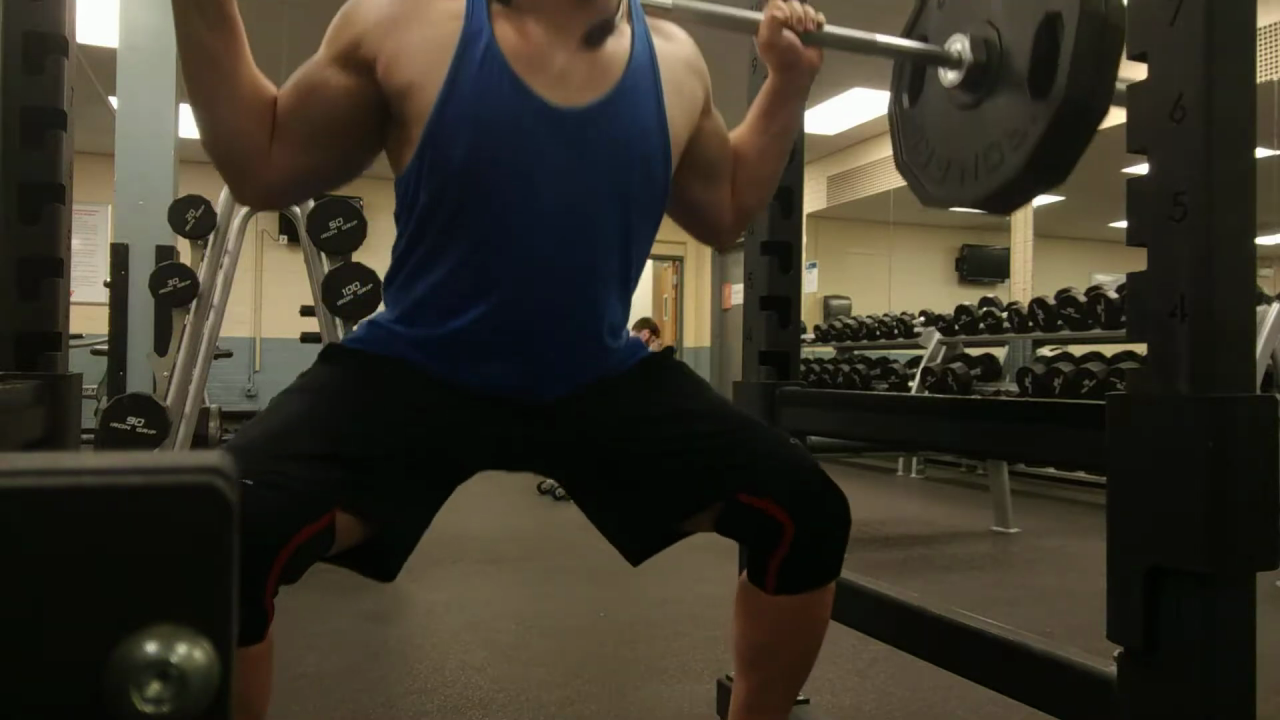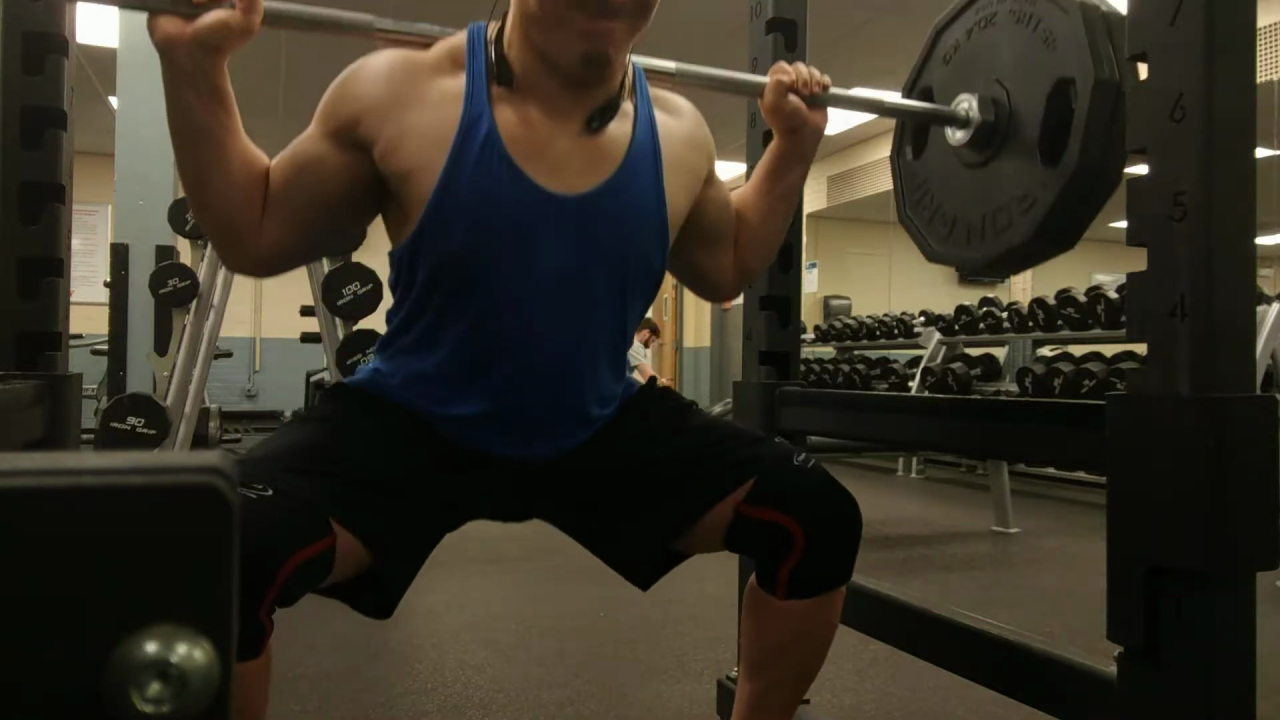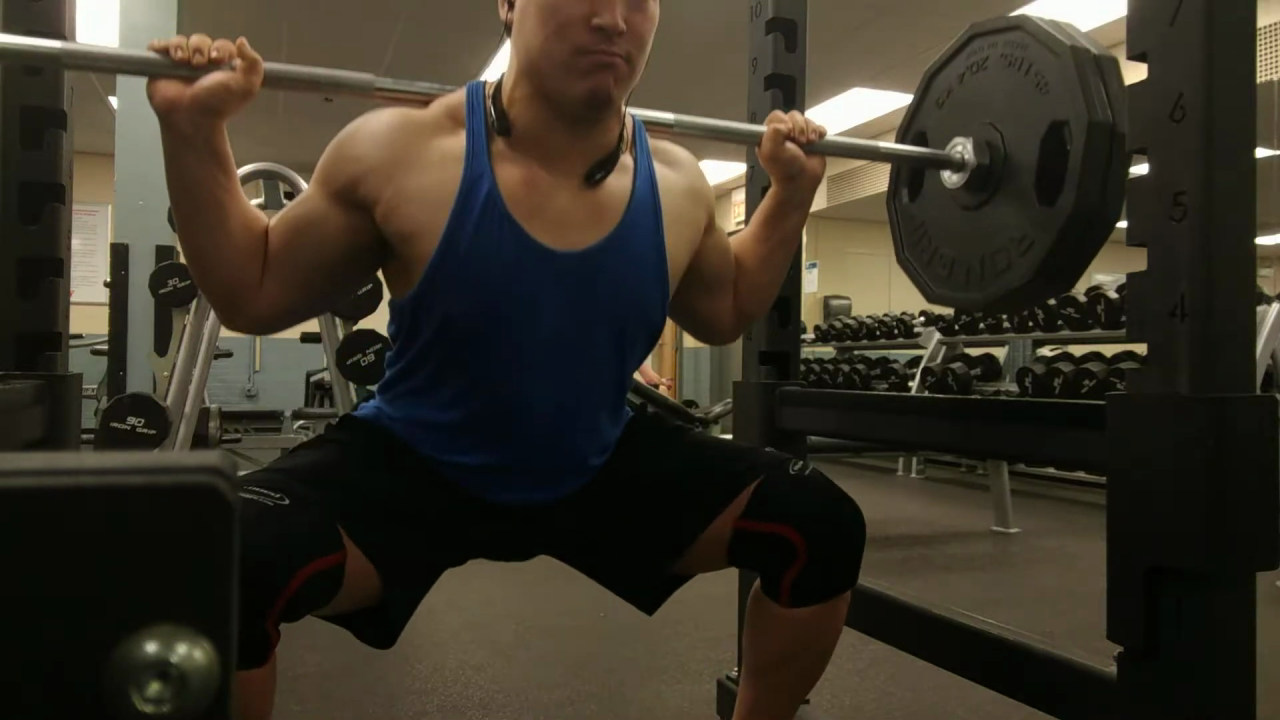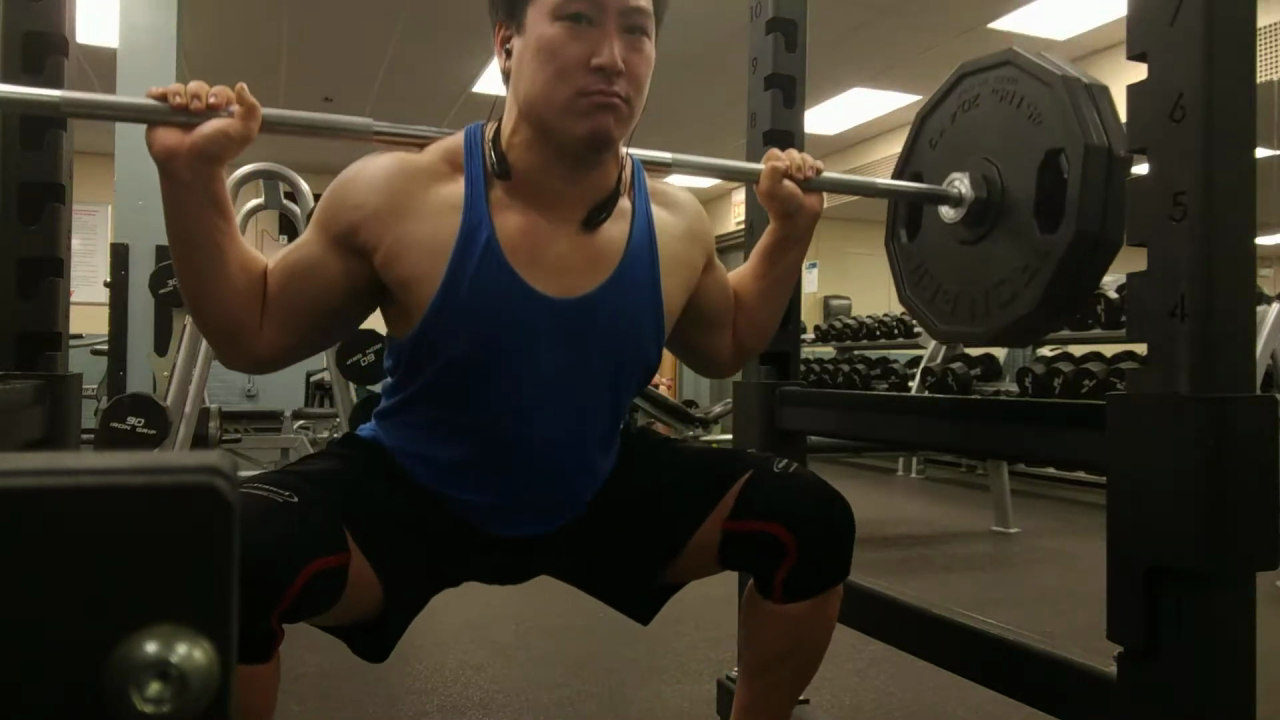
dt=0.4s
person 1, frame 1
left shoulder: (672, 63)
left elbow: (724, 209)
right elbow: (264, 166)
left wrist: (788, 81)
left hip: (602, 379)
right hip: (413, 373)
left knee: (808, 513)
right knee: (230, 534)
person 1, frame 2
left shoulder: (676, 133)
right shoulder: (401, 95)
left elbow: (725, 267)
right elbow: (257, 236)
left wrist: (793, 146)
right wrist: (194, 68)
left hip: (597, 429)
right hip: (407, 423)
left knee: (818, 518)
right knee: (225, 550)
person 1, frame 3
left shoulder: (675, 185)
right shoulder: (400, 153)
left elbow: (724, 312)
right elbow: (256, 295)
left wrist: (791, 194)
right wrist: (193, 134)
left hip: (597, 469)
right hip: (410, 467)
left knee: (822, 525)
right knee: (230, 561)
person 1, frame 4
left shoulder: (673, 225)
right shoulder: (397, 198)
left elbow: (725, 345)
right elbow: (255, 335)
left wrist: (790, 229)
right wrist: (192, 176)
left hip: (593, 494)
right hip: (409, 495)
left knee: (812, 521)
right knee: (234, 558)
